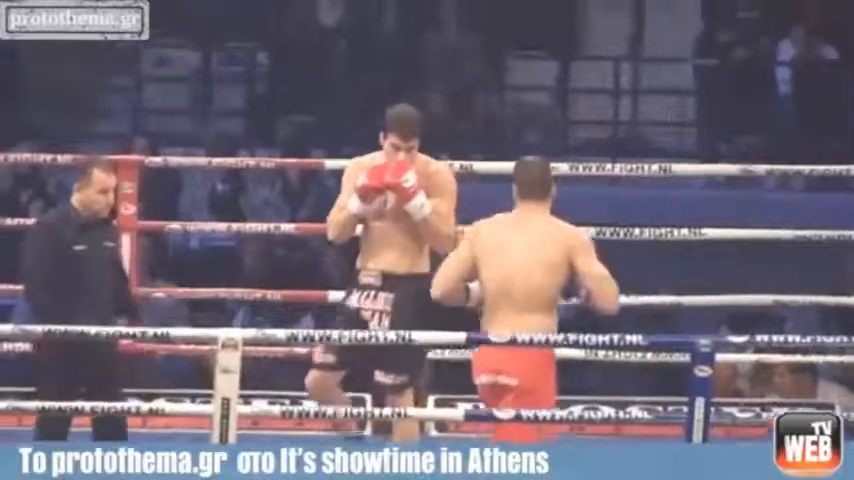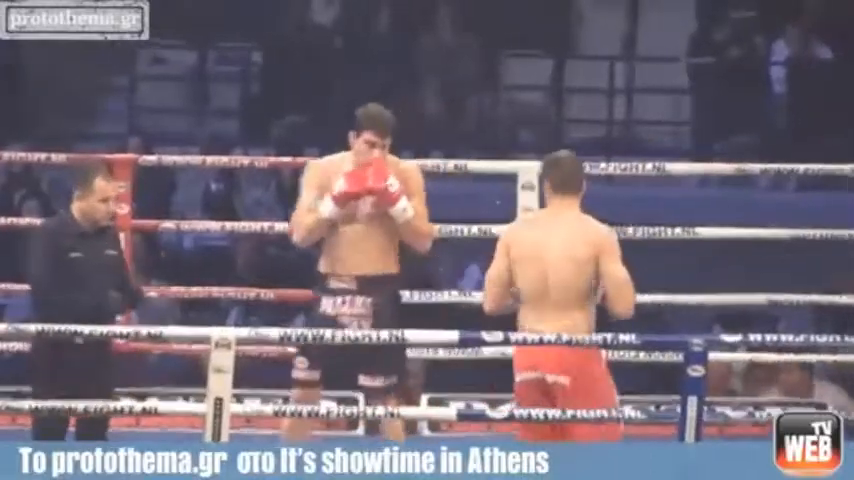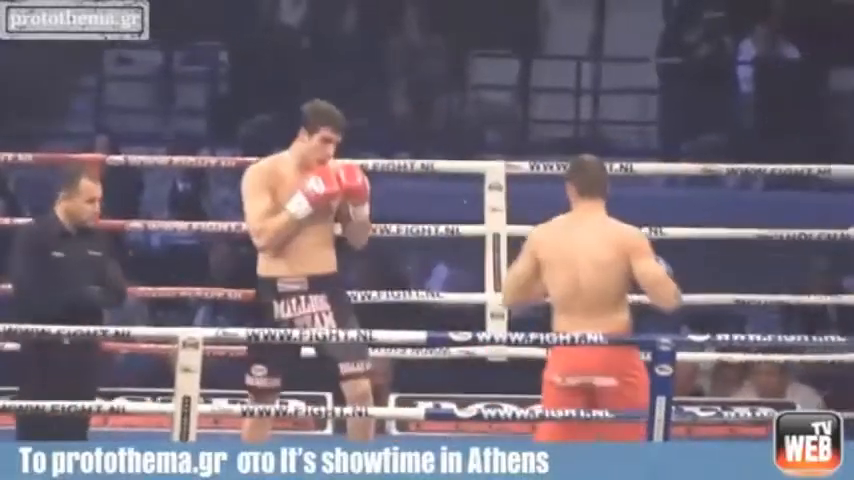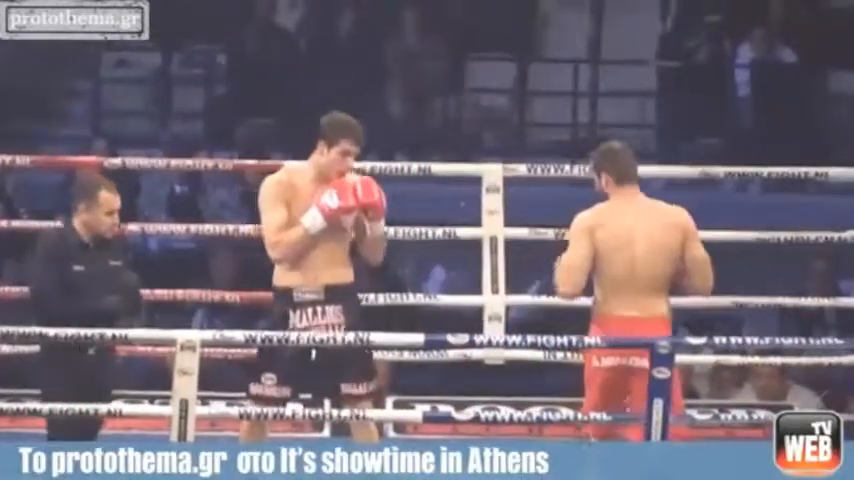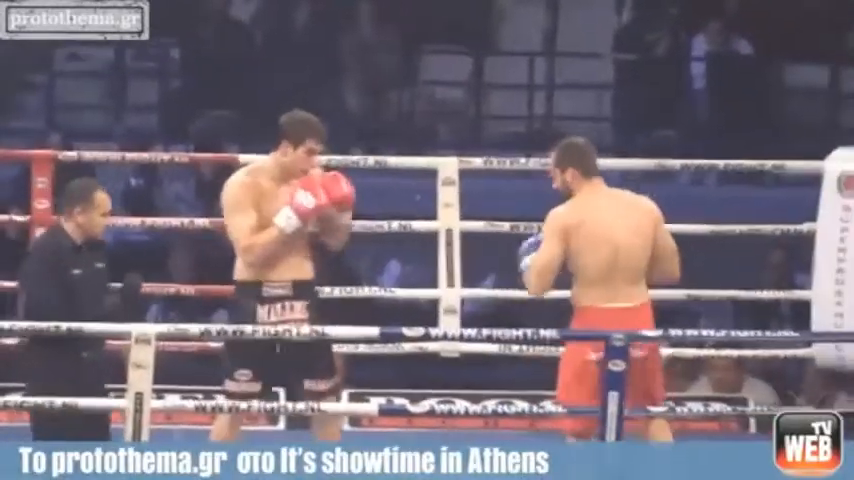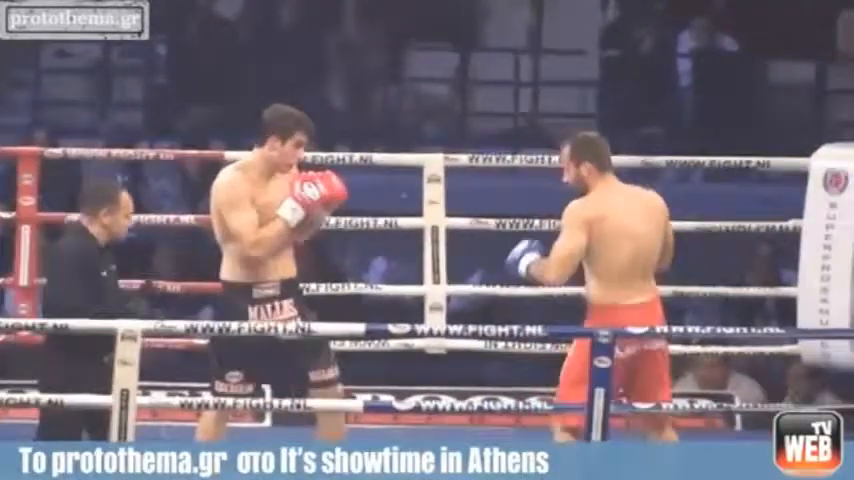
dt=0.3s
person 1, frame 1
left shoulder: (436, 175)
right shoulder: (360, 169)
left elbow: (445, 242)
right elbow: (335, 233)
left wrist: (414, 199)
right wrist: (359, 200)
left hip: (407, 287)
right hip: (365, 283)
left knee: (398, 396)
right knee: (318, 382)
person 1, frame 2
left shoulder: (405, 174)
right shoulder: (321, 171)
left elbow: (423, 242)
right elbow: (298, 234)
left wrist: (398, 205)
right wrist: (334, 202)
left hip: (379, 290)
right hip: (331, 289)
left knee: (382, 400)
right knee: (303, 393)
person 1, frame 3
left shoulder: (338, 173)
right shoulder: (262, 173)
left elbow: (358, 240)
right elbow: (261, 237)
left wrist: (359, 203)
right wrist: (305, 200)
left hip: (326, 288)
right hip: (277, 292)
left knee: (360, 390)
right knee: (261, 400)
person 1, frame 4
left shoulder: (356, 187)
right shoulder: (279, 184)
left elbow: (374, 257)
right elbow: (277, 249)
left wrist: (375, 219)
right wrist: (321, 214)
left hip: (340, 301)
right hip: (291, 303)
left knee: (360, 408)
right knee: (262, 408)
person 1, frame 5
left shoulder: (316, 180)
right shoulder: (242, 185)
left elbow: (334, 242)
right elbow: (249, 252)
left wrist: (342, 211)
right wrist: (293, 215)
left hip: (301, 296)
right hip: (255, 298)
left knee: (324, 403)
right knee: (235, 404)
person 1, frame 6
left shoulder: (289, 175)
right shoulder: (232, 182)
right elbow: (256, 245)
left wrist: (319, 207)
right wrist: (296, 206)
left hip: (287, 294)
right hip: (243, 299)
left knee: (329, 390)
right knee: (224, 402)
person 2, frame 1
left shoulder: (481, 231)
right shoulder: (569, 238)
left elbow: (440, 290)
right elbow: (609, 302)
right wrist: (587, 291)
left hip: (488, 356)
right hip: (532, 358)
left knee: (509, 441)
person 2, frame 2
left shoulder: (514, 233)
right shoulder: (599, 236)
left elbow: (492, 304)
right elbow: (624, 308)
right wrist: (604, 289)
left hip: (529, 353)
right hip: (576, 355)
right knee: (600, 445)
person 2, frame 3
left shoulder: (541, 236)
right shoulder: (628, 238)
left elbow: (510, 297)
right elbow: (668, 300)
right wrist: (662, 275)
left hip: (566, 355)
right hip: (615, 355)
person 2, frame 4
left shoulder: (588, 221)
right shoulder: (678, 219)
left elbow: (568, 287)
right elbow: (703, 285)
left wrist: (565, 266)
left hip: (607, 336)
right hip: (655, 336)
left knee: (602, 434)
person 2, frame 5
left shoulder: (564, 217)
right shoulder: (647, 207)
left elbow: (538, 284)
right elbow: (671, 272)
left wrist: (528, 261)
left hip: (593, 327)
right hip: (639, 323)
left knee: (578, 429)
right knee: (652, 415)
person 2, frame 6
left shoulder: (584, 210)
right shoulder: (654, 202)
left elbow: (557, 271)
left wrist: (528, 261)
left hip: (609, 323)
right hip: (649, 319)
left knee: (566, 422)
right knee: (656, 419)
person 3, frame 1
left shoulder: (106, 229)
right shoulder: (49, 229)
right elbow: (36, 289)
left wrist: (131, 316)
right wrist: (71, 326)
left hip: (102, 340)
right hip: (61, 344)
left knee: (112, 418)
right knee: (54, 421)
person 3, frame 2
left shoulder: (109, 237)
right shoulder: (48, 236)
left elbow: (126, 290)
right elbow: (46, 297)
left wrist: (127, 296)
right wrist: (100, 303)
left hip: (96, 346)
right hip: (55, 348)
left knee: (95, 427)
right knee: (49, 427)
person 3, frame 3
left shoulder: (96, 239)
right shoulder: (33, 236)
left elbow: (116, 293)
right elbow: (28, 296)
left wrist: (105, 292)
right wrist: (80, 296)
left hip: (84, 348)
right hip: (44, 350)
left knee: (75, 430)
right knee: (36, 429)
person 3, frame 4
left shoulder: (114, 247)
right shoulder: (51, 247)
left elbow: (128, 302)
right elbow: (46, 309)
left wrist: (129, 293)
right wrist: (99, 306)
left hip: (99, 356)
right hip: (63, 358)
left knee: (84, 433)
right knee: (68, 435)
person 3, frame 5
left shoulder: (94, 248)
right shoulder: (44, 253)
right elbow: (45, 316)
left wrist: (123, 298)
right wrist: (103, 311)
left hip: (87, 361)
right hip: (53, 365)
left knee: (95, 439)
right knee: (56, 440)
person 3, frame 6
left shoulder: (100, 251)
right shoulder: (69, 253)
right elbow: (74, 317)
left wrist: (132, 306)
right wrist: (130, 313)
left hip: (98, 366)
right hip: (68, 369)
